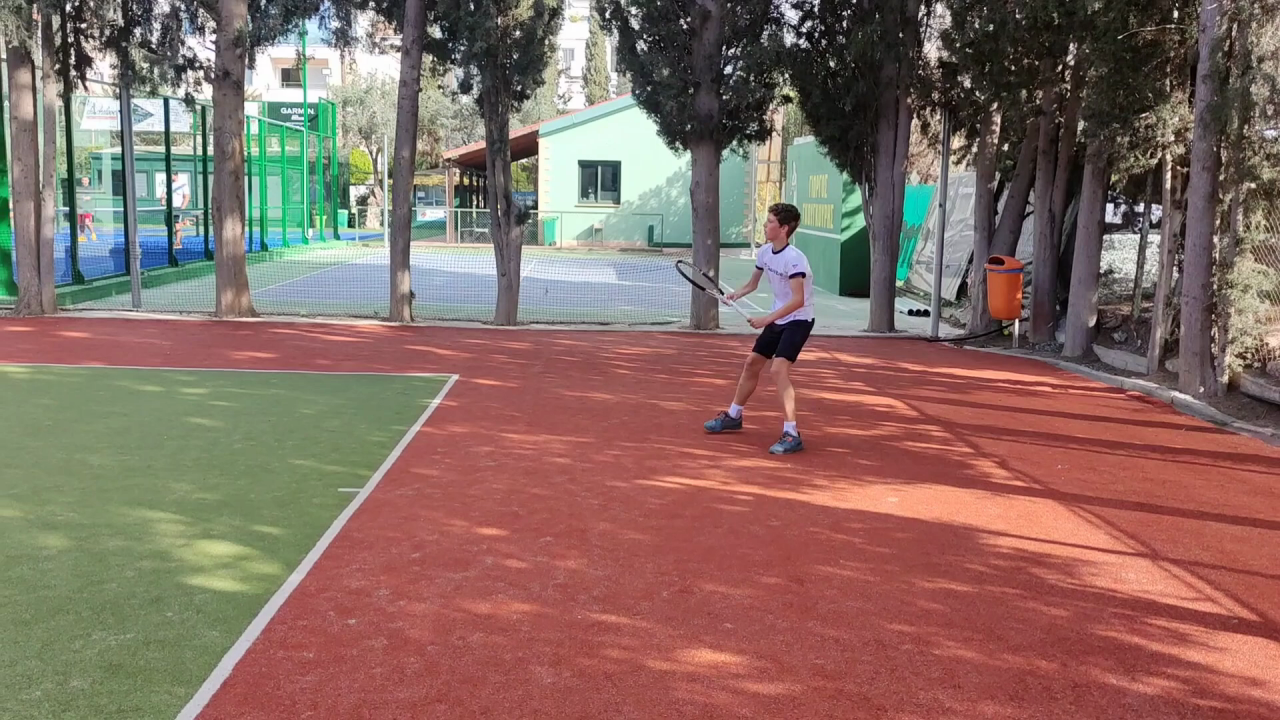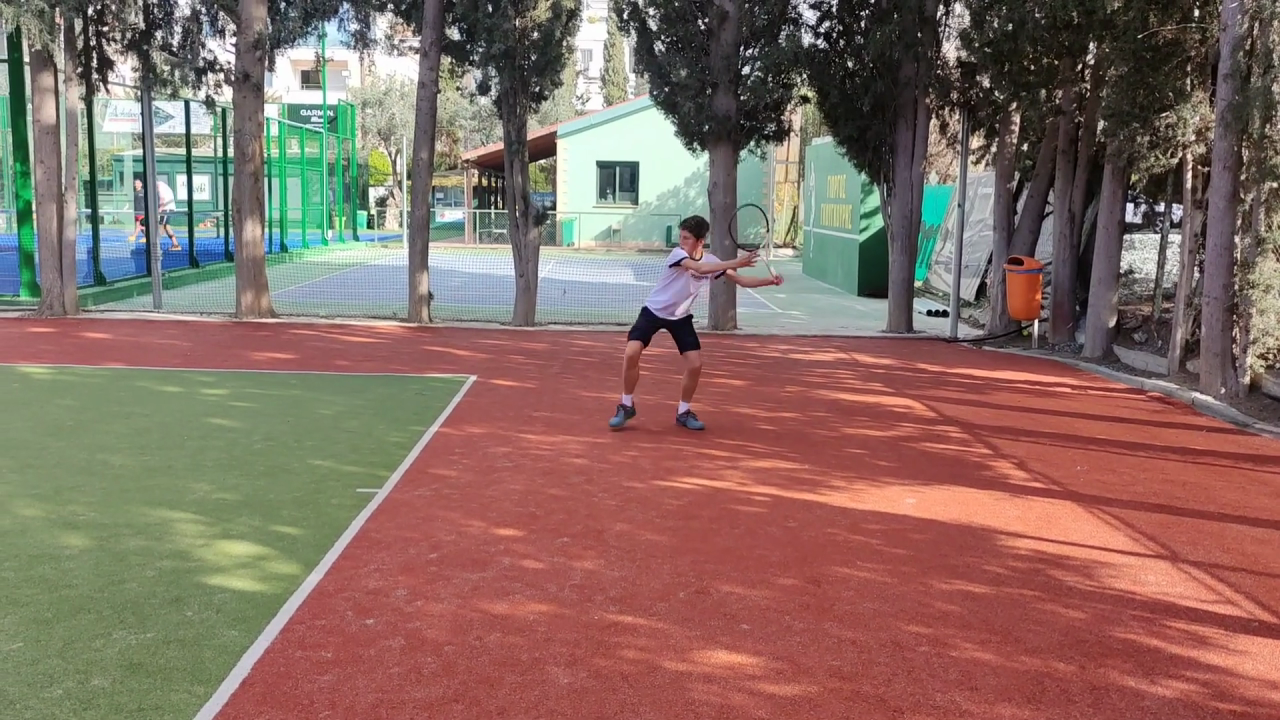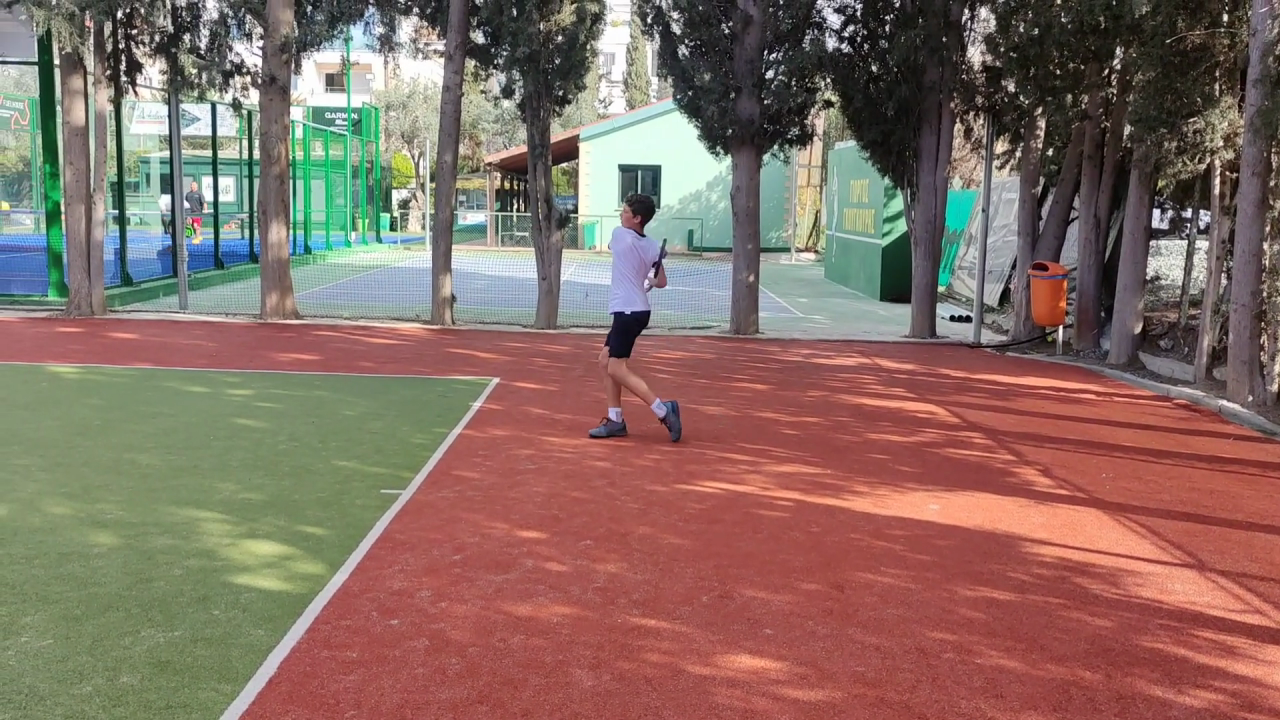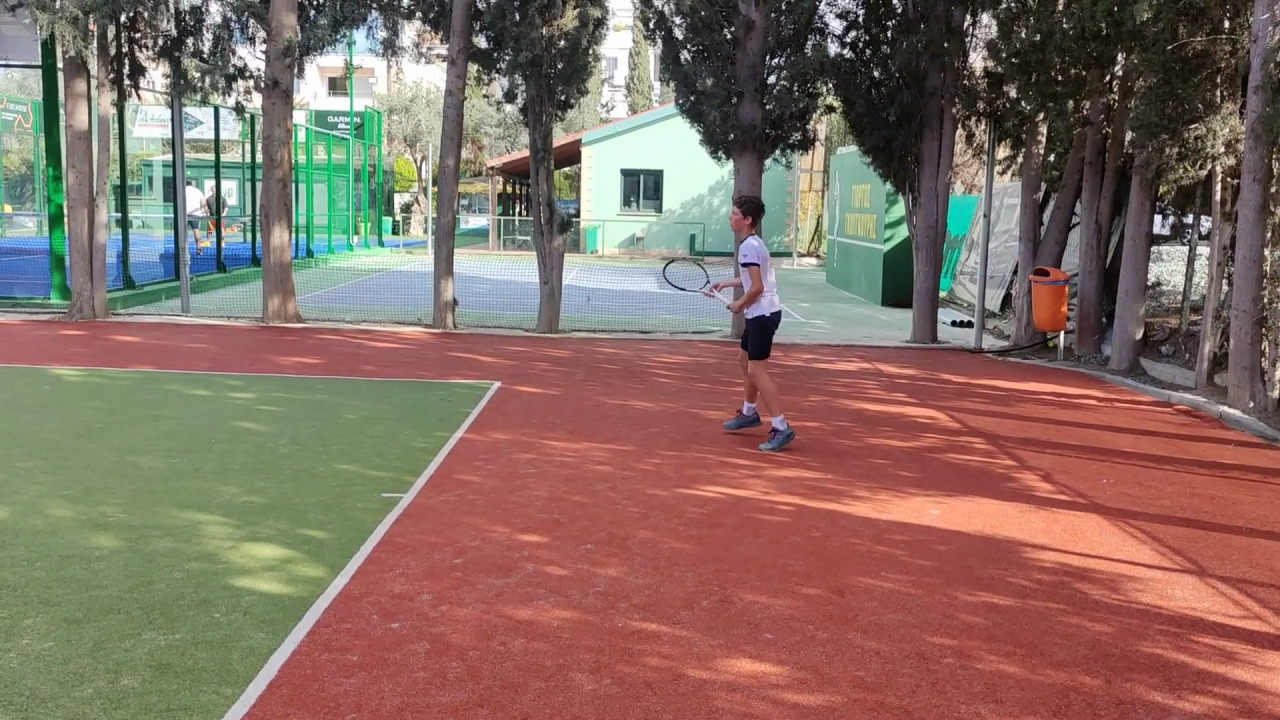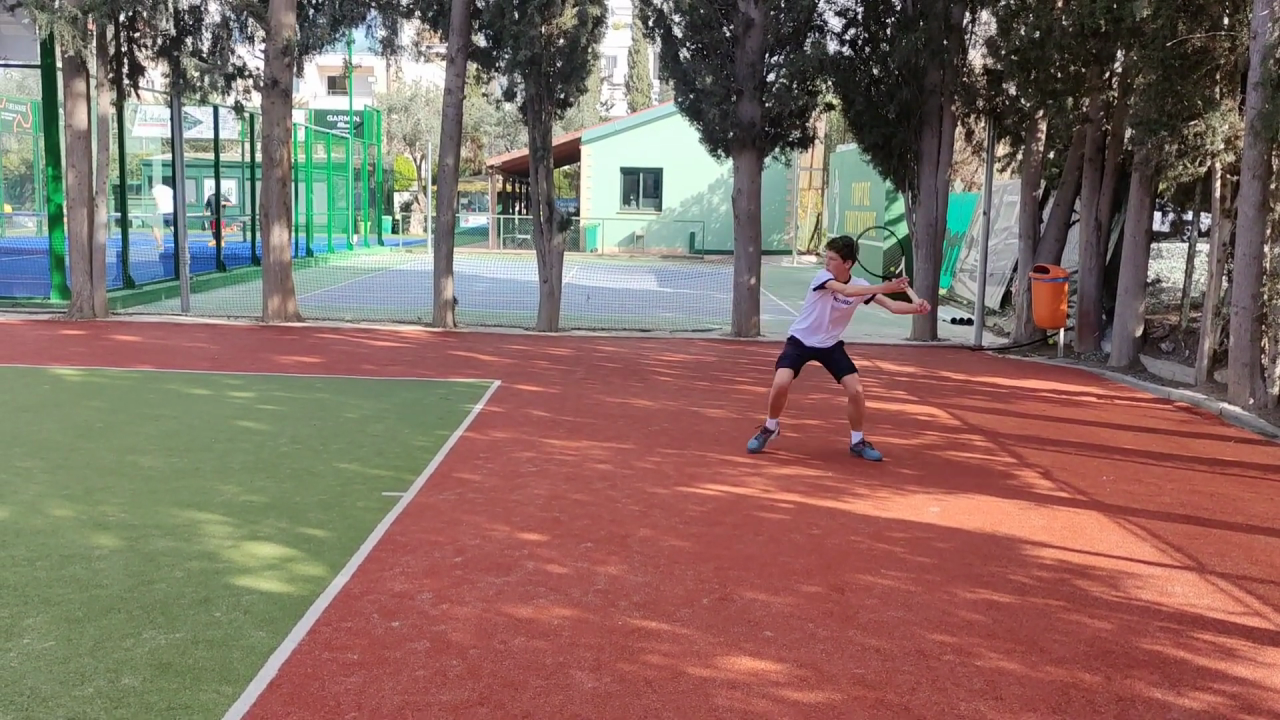
dt=1s
person 1, frame 1
left shoulder: (795, 258)
right shoulder: (764, 252)
left elbow: (798, 300)
right elbow: (753, 283)
left wrist: (767, 318)
right wrist: (736, 294)
left hip: (798, 321)
right hip: (779, 320)
left knee: (778, 370)
right knee: (751, 364)
left ankle: (791, 434)
right ankle: (733, 416)
person 1, frame 2
left shoulder: (710, 261)
right shoulder: (678, 254)
left elbow: (741, 281)
right elbow: (699, 268)
left wrist: (770, 281)
right wrist: (735, 263)
left hip: (680, 316)
right hip: (653, 311)
left knee: (694, 365)
right knee: (631, 353)
left ankle: (683, 411)
right ankle: (626, 405)
person 1, frame 3
left shoulder: (619, 234)
right shoulder: (653, 245)
right elbow: (661, 281)
left hip: (628, 311)
right hip: (639, 310)
left knee: (616, 368)
right knee: (607, 361)
left ankle: (663, 409)
right ankle: (616, 420)
person 1, frame 4
left shoulder: (750, 247)
right shoulder: (749, 244)
left elbow: (758, 287)
left wrist: (739, 304)
right wrist: (726, 283)
left hip: (764, 314)
right hip: (756, 314)
left knee: (756, 370)
right knee: (745, 362)
left ankle: (781, 429)
right ankle: (749, 413)
person 1, frame 5
left shoulder: (860, 285)
right shoulder: (822, 277)
left elbow: (892, 306)
right elbow: (846, 292)
left wrist: (918, 307)
right wrist: (883, 287)
left hip: (830, 345)
right hip: (800, 341)
left knee: (856, 392)
right knee: (781, 384)
left ankle: (857, 441)
right ankle: (770, 428)
